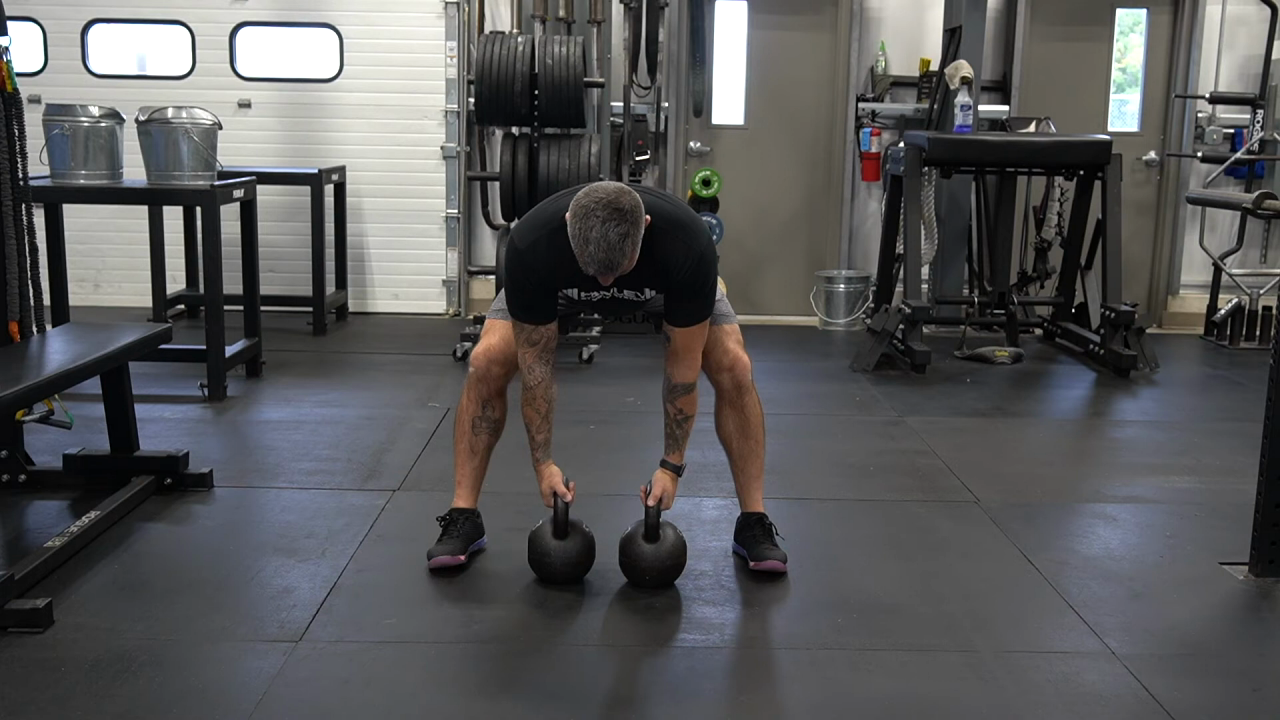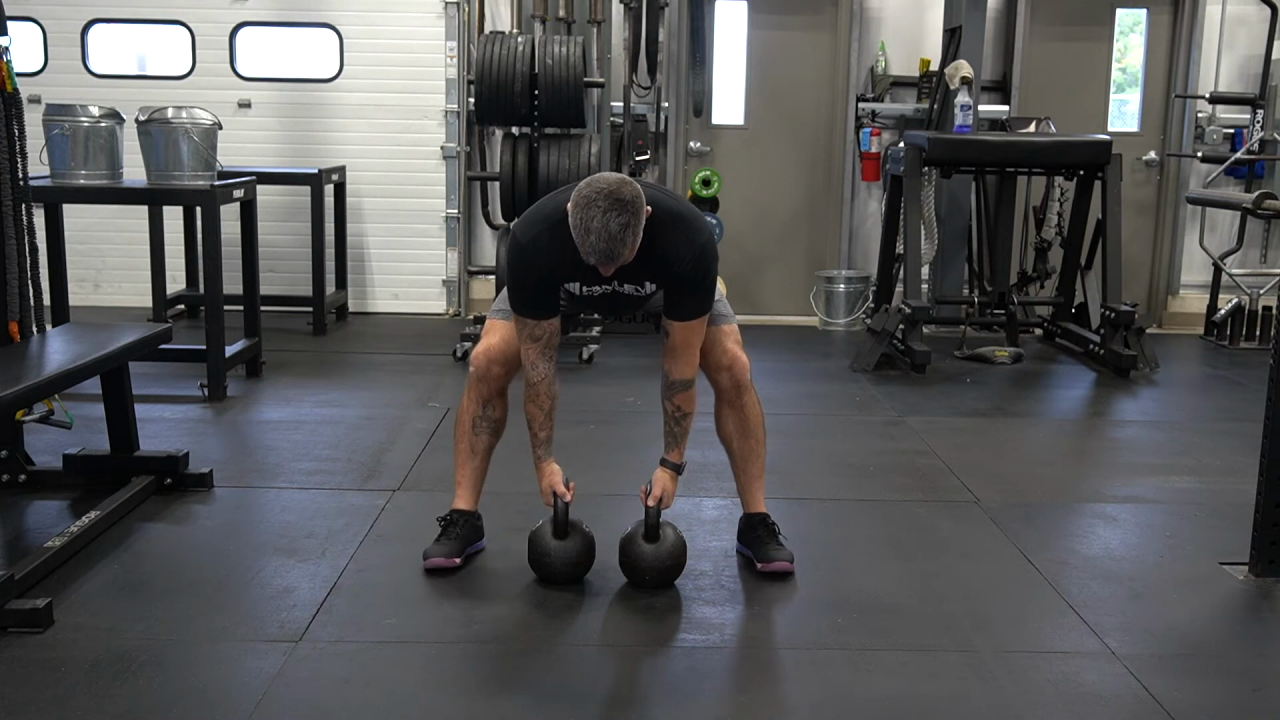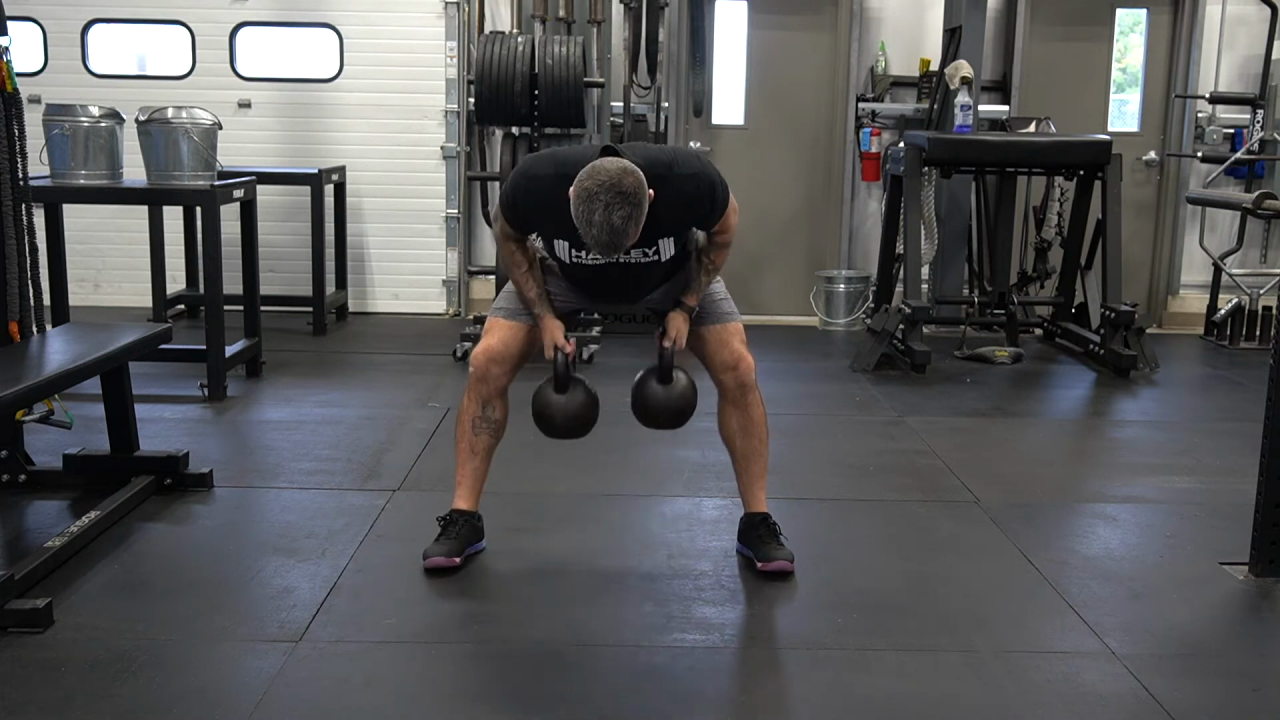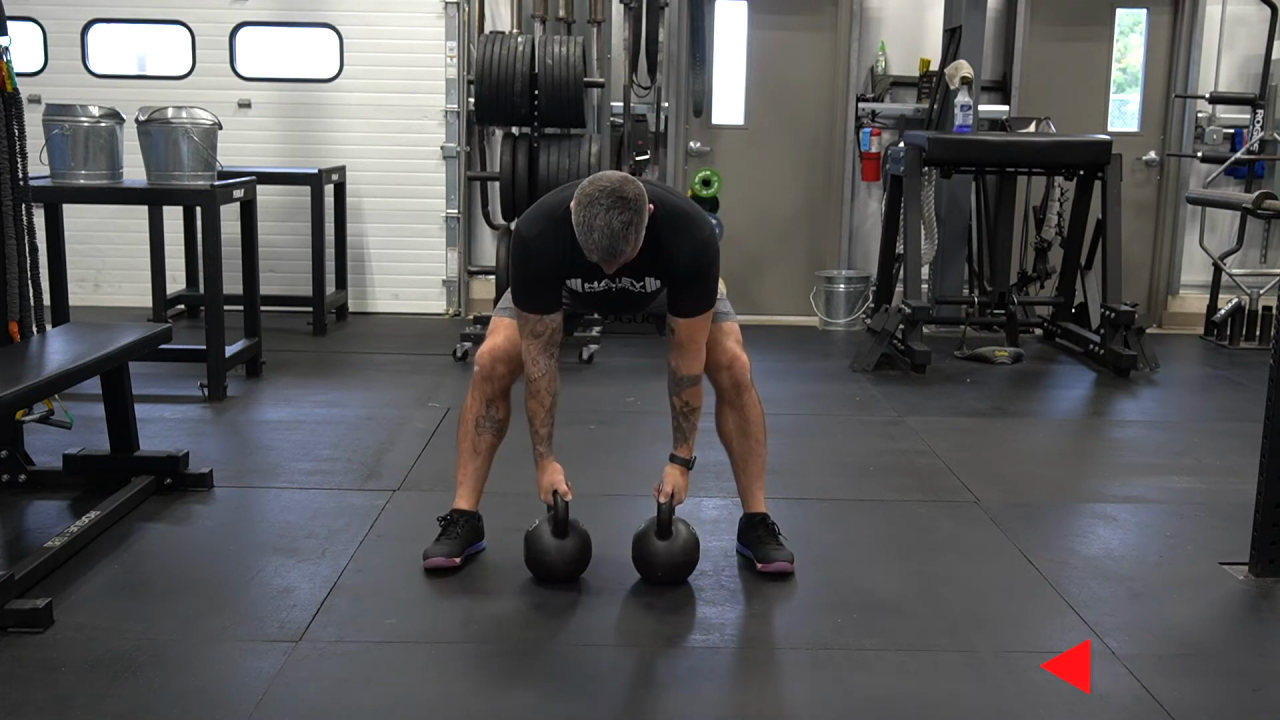
dt=1s
person 1, frame 1
left shoulder: (687, 245)
right shoulder: (532, 244)
left elbow: (684, 362)
right elbow: (535, 360)
left wrist: (671, 464)
right wrist: (542, 461)
left hip: (662, 278)
left knee: (733, 368)
right knee: (487, 363)
left ankle: (754, 523)
right ankle: (463, 517)
person 1, frame 2
left shoulder: (688, 239)
right shoulder: (533, 240)
left elbow: (681, 359)
right elbow: (538, 357)
left wrist: (672, 462)
right wrist: (543, 459)
left hip: (661, 281)
right hip: (561, 282)
left knee: (733, 369)
right knee: (487, 363)
left ankle: (756, 523)
right ankle: (463, 518)
person 1, frame 3
left shoulder: (691, 181)
right shoulder: (535, 182)
left elbow: (722, 230)
right elbow: (508, 234)
left wrist: (686, 306)
right wrist: (543, 315)
left hip: (669, 272)
right hip: (562, 270)
left knee: (737, 368)
right knee: (488, 362)
left ankle: (757, 522)
right ankle: (463, 519)
person 1, frame 4
left shoulder: (690, 236)
right shoulder: (537, 234)
left elbow: (688, 352)
right elbow: (539, 352)
left wrist: (680, 459)
right wrist: (544, 458)
left hip: (664, 281)
right hip: (564, 280)
left knee: (733, 368)
right knee: (492, 363)
left ankle: (757, 522)
right ankle: (463, 518)
